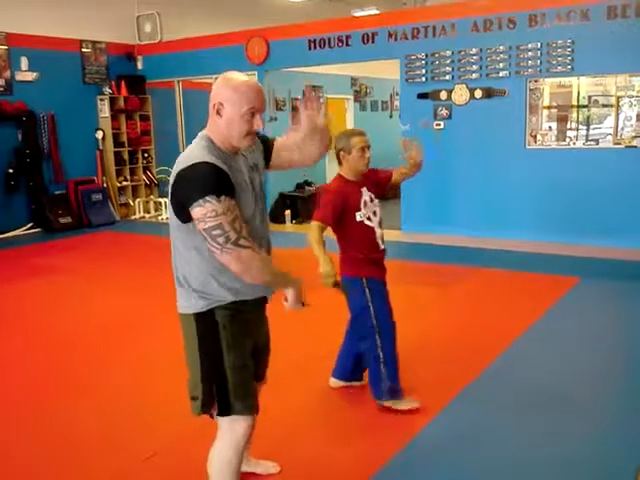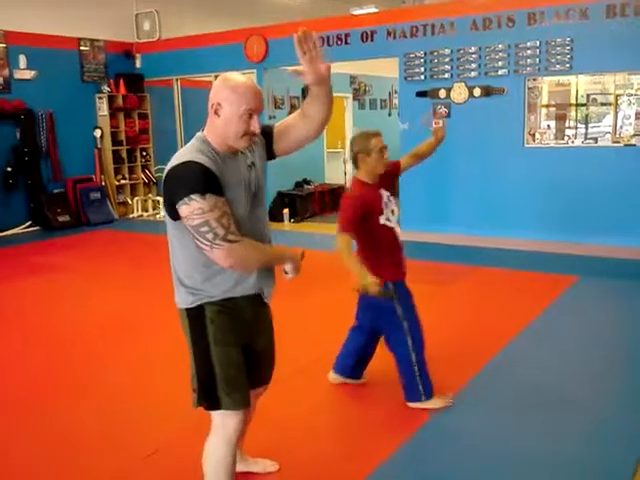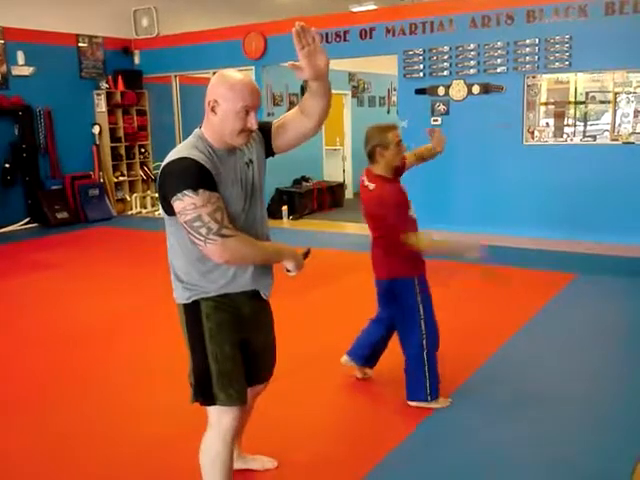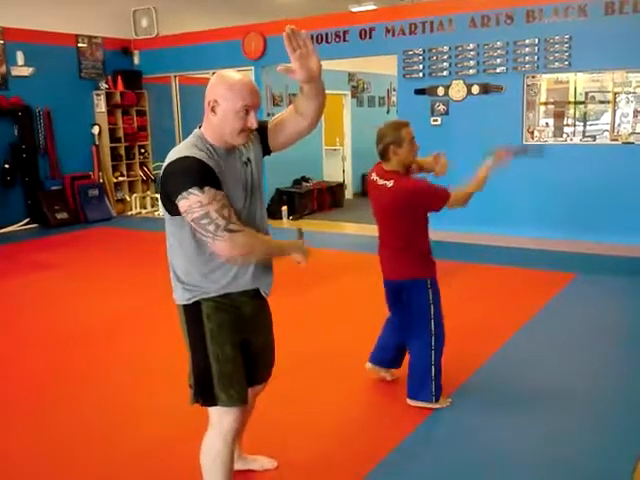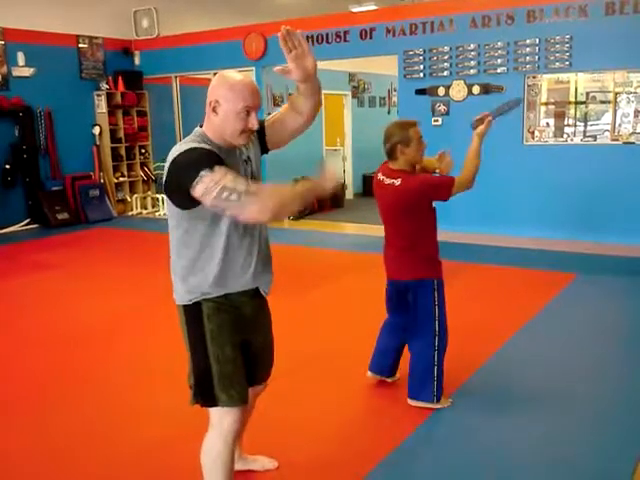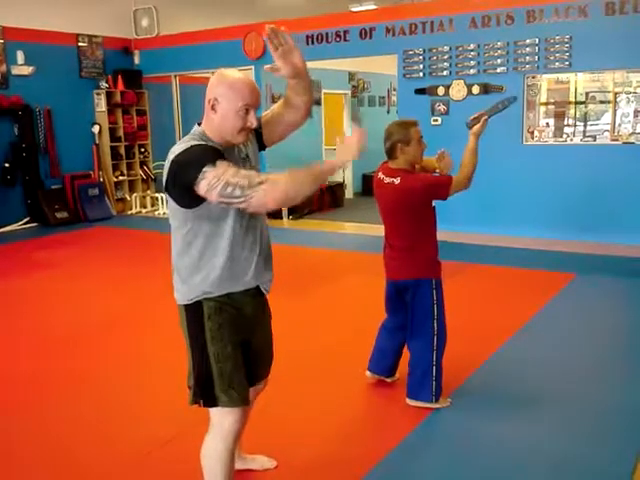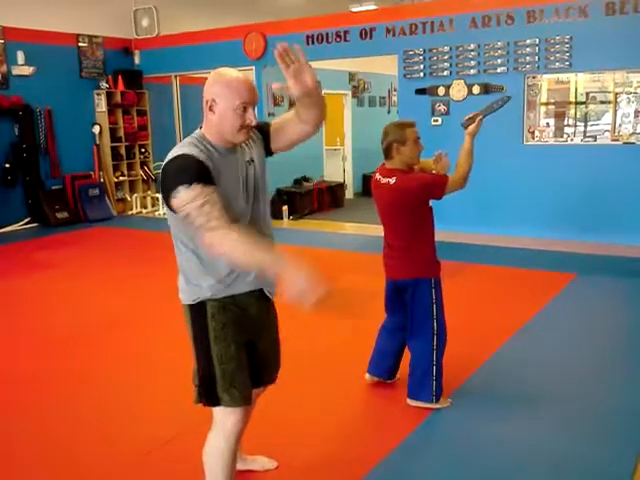
dt=0.2s
person 1, frame 1
left shoulder: (248, 147)
right shoulder: (200, 172)
left elbow: (305, 154)
right elbow: (239, 258)
left wrist: (316, 131)
right wrist: (288, 282)
left hip: (246, 300)
right hip: (215, 309)
left knee: (250, 389)
right knee: (236, 419)
person 1, frame 2
left shoulder: (252, 144)
right shoulder: (190, 171)
left elbow: (310, 124)
right elbow: (228, 252)
left wrist: (320, 83)
right wrist: (285, 256)
left hip: (252, 295)
right hip: (213, 306)
left knee: (254, 386)
right knee: (228, 416)
person 1, frame 3
left shoulder: (252, 141)
right shoulder: (186, 167)
left elbow: (310, 120)
right elbow: (223, 248)
left wrist: (319, 79)
right wrist: (284, 253)
left hip: (252, 292)
right hip: (211, 302)
left knee: (253, 383)
right knee: (225, 413)
person 1, frame 4
left shoulder: (247, 141)
right shoulder: (187, 166)
left elbow: (304, 119)
right elbow: (230, 244)
left wrist: (311, 80)
right wrist: (290, 247)
left hip: (250, 291)
right hip: (211, 302)
left knee: (253, 383)
right knee: (226, 413)
person 1, frame 5
left shoulder: (243, 139)
right shoulder: (191, 160)
left elbow: (301, 115)
right elbow: (260, 206)
left wrist: (306, 77)
right wrist: (317, 185)
left hip: (248, 292)
right hip: (211, 301)
left knee: (252, 384)
right knee: (227, 412)
person 1, frame 6
left shoulder: (242, 138)
right shoulder: (193, 158)
left elbow: (295, 110)
right elbow: (266, 193)
left wrist: (296, 73)
right wrist: (337, 159)
left hip: (249, 290)
right hip: (212, 301)
left knee: (250, 386)
right knee: (228, 412)
person 1, frame 7
left shoulder: (251, 138)
right shoulder: (187, 164)
left elbow: (307, 121)
right elbow: (217, 233)
left wrist: (306, 92)
right wrist: (287, 268)
left hip: (255, 293)
right hip: (217, 302)
left knee: (253, 386)
right knee: (230, 412)
person 2, frame 1
left shoulder: (369, 179)
right shoulder: (334, 192)
left elbow: (401, 175)
right elbow: (315, 231)
left wrist: (415, 163)
right wrist: (324, 263)
left hip: (371, 269)
right hip: (360, 274)
left knee: (362, 326)
right knee: (379, 330)
left ankle: (344, 375)
right ankle: (388, 393)
person 2, frame 2
left shoulder: (381, 177)
right shoulder: (358, 199)
left elbow: (411, 158)
right elbow: (342, 244)
left wrist: (435, 140)
right wrist: (362, 275)
left hip: (384, 273)
right hip: (381, 278)
left knee: (368, 324)
right knee: (405, 333)
left ankle: (344, 371)
right ankle: (419, 395)
person 2, frame 3
left shoulder: (373, 174)
right shoulder: (388, 196)
left elbow: (412, 158)
right elbow: (414, 241)
left wrist: (433, 149)
right wrist: (459, 248)
left hip: (386, 268)
right hip: (404, 271)
left knee: (388, 317)
right knee: (421, 333)
left ankle: (357, 358)
right ankle: (424, 395)
person 2, frame 4
left shoulder: (376, 173)
right shoulder: (409, 189)
left elbow: (413, 164)
right elbow: (460, 199)
left wrist: (431, 165)
right wrist: (489, 165)
left hip: (390, 266)
right hip: (415, 270)
left knee: (400, 317)
right knee: (426, 331)
left ankle: (381, 361)
right ankle: (423, 394)
person 2, frame 5
left shoulder: (382, 174)
right shoulder: (417, 186)
left elbow: (417, 165)
right elbow: (466, 181)
left wrist: (437, 165)
right wrist: (478, 138)
left hip: (394, 268)
right hip: (421, 271)
left knee: (397, 319)
right knee: (429, 332)
left ankle: (381, 368)
right ankle: (424, 394)
person 2, frame 6
left shoulder: (382, 174)
right shoulder: (417, 185)
left elbow: (415, 166)
right elbow: (463, 181)
left wrist: (437, 166)
right wrist: (474, 138)
left hip: (394, 267)
right hip: (420, 271)
left knee: (396, 320)
right knee: (428, 332)
left ankle: (380, 368)
right ankle: (423, 394)
person 2, frame 7
left shoulder: (381, 176)
right shoulder: (412, 184)
left elbow: (417, 169)
right elbow: (459, 181)
left wrist: (435, 169)
right wrist: (469, 138)
left hip: (394, 267)
right hip: (419, 271)
left knee: (397, 320)
right knee: (428, 332)
left ankle: (379, 370)
right ankle: (424, 393)
